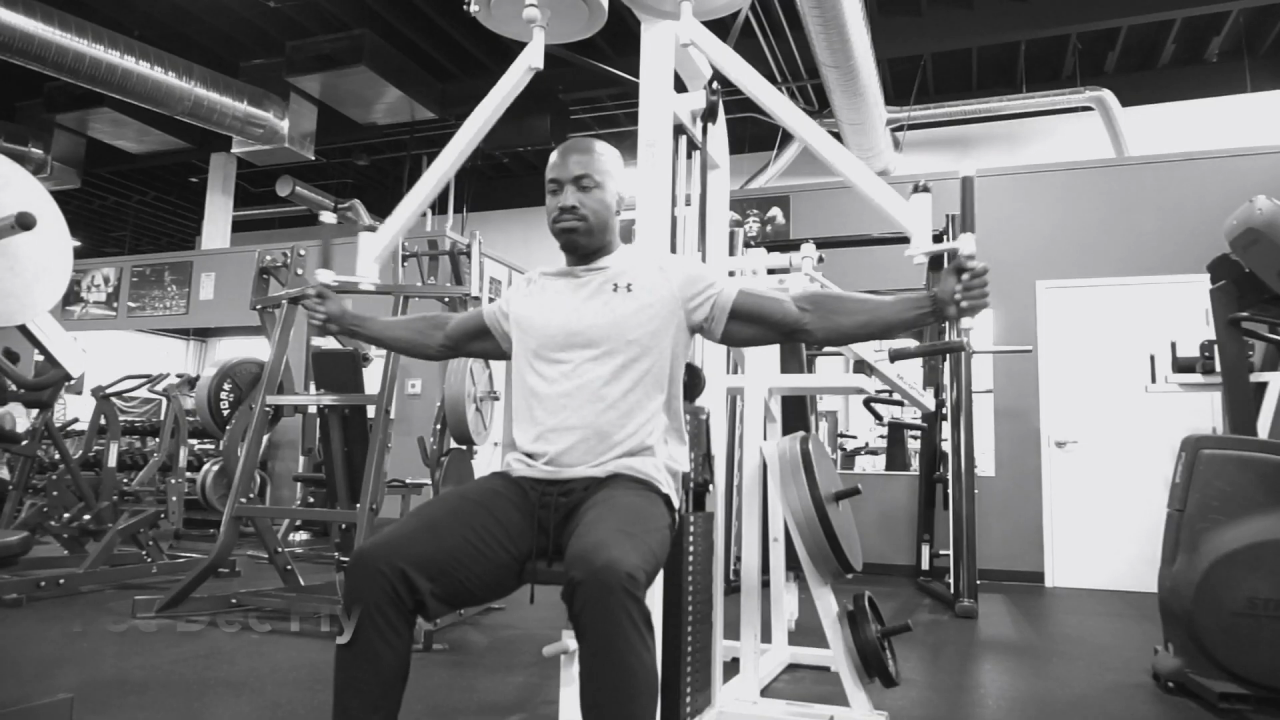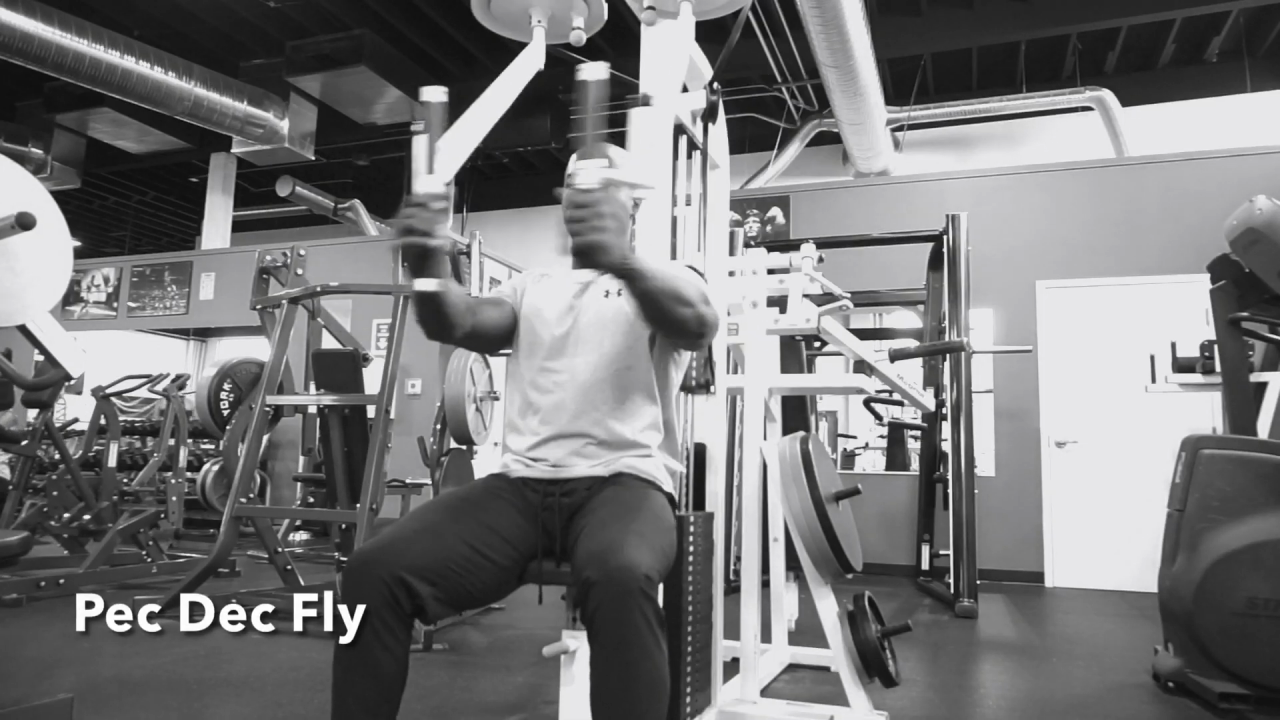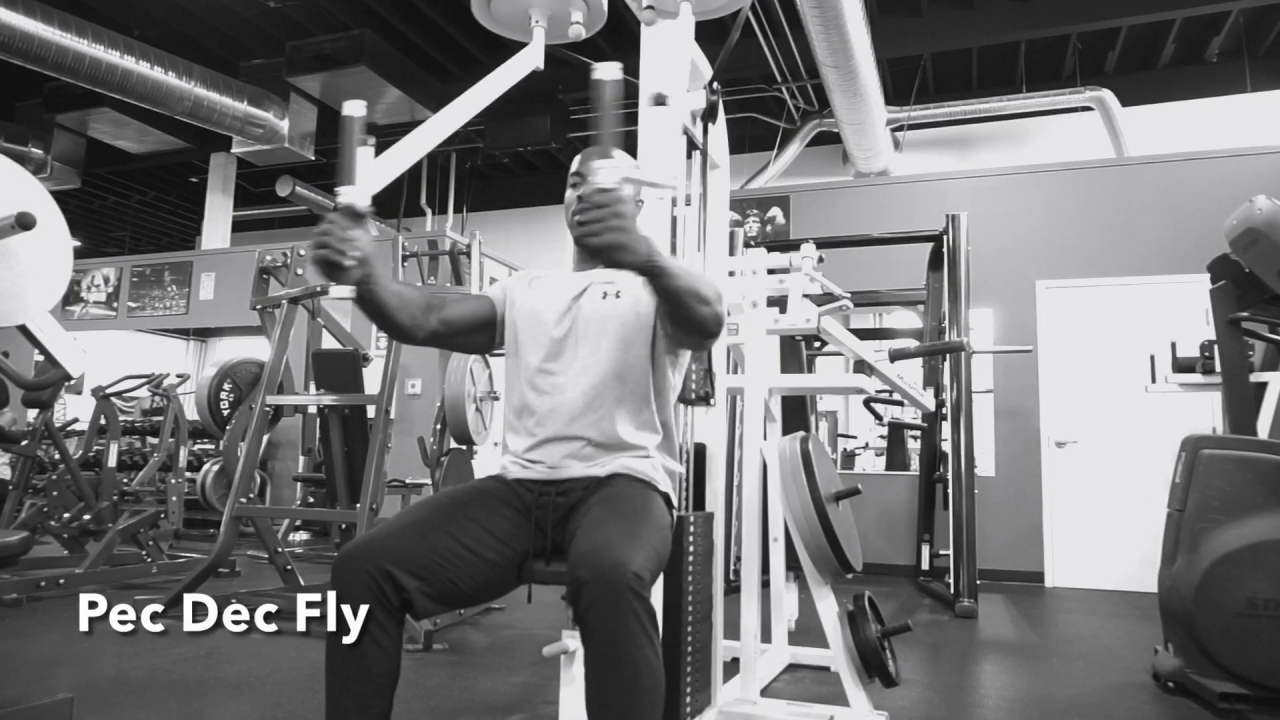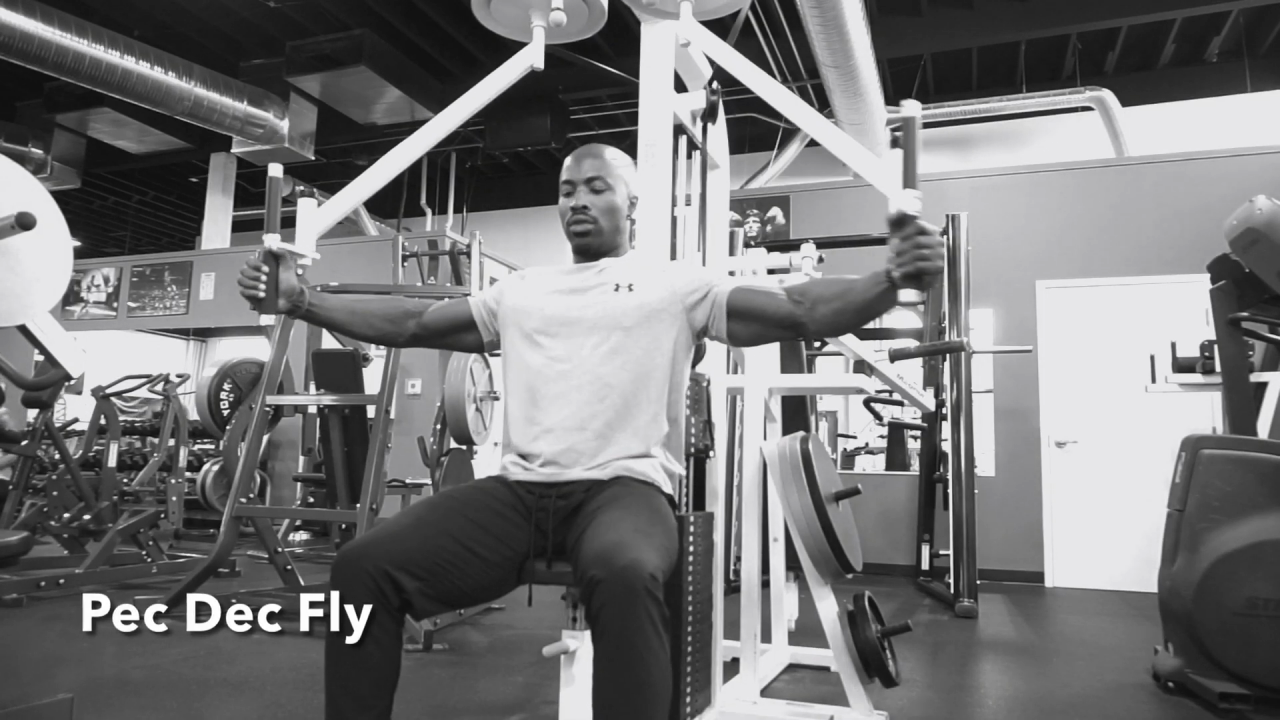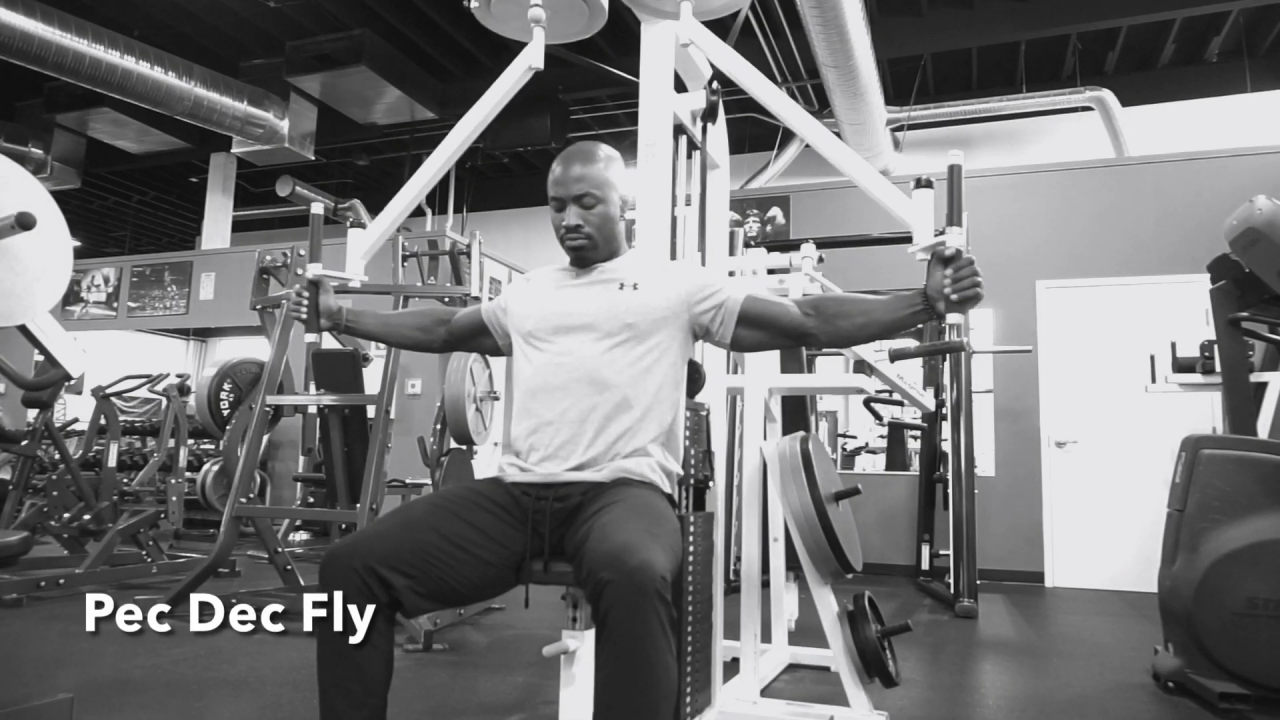
dt=0.7s
person 1, frame 1
left shoulder: (670, 279)
right shoulder: (526, 294)
left elbow: (805, 316)
right elbow: (443, 336)
left wrist: (934, 303)
right wrist: (344, 319)
left hip: (626, 481)
right hip: (523, 483)
left knee: (604, 574)
right knee: (379, 566)
person 1, frame 2
left shoulder: (664, 283)
right shoulder: (532, 288)
left elbow: (692, 318)
right elbow: (456, 321)
left wrist: (624, 258)
right wrist: (429, 268)
left hip: (622, 482)
right hip: (520, 484)
left knee: (619, 578)
right knee: (374, 572)
person 1, frame 3
left shoulder: (658, 286)
right shoulder: (526, 289)
left elbow: (702, 319)
right elbow: (428, 319)
left wrist: (646, 258)
right wrist: (360, 275)
left hip: (621, 482)
right hip: (520, 486)
left knee: (610, 575)
right knee: (364, 565)
person 1, frame 4
left shoulder: (676, 285)
right shoulder: (522, 290)
left elbow: (799, 311)
right elbow: (412, 322)
left wrist: (892, 278)
right wrist: (299, 299)
left hip: (625, 484)
right hip: (519, 488)
left knee: (623, 573)
right knee: (364, 565)
person 1, frame 5
left shoulder: (676, 285)
right shoulder: (527, 291)
left elbow: (808, 321)
right elbow: (443, 329)
left wrist: (927, 300)
right wrist: (340, 316)
left hip: (622, 487)
right hip: (517, 489)
left knee: (633, 575)
right knee: (353, 563)
